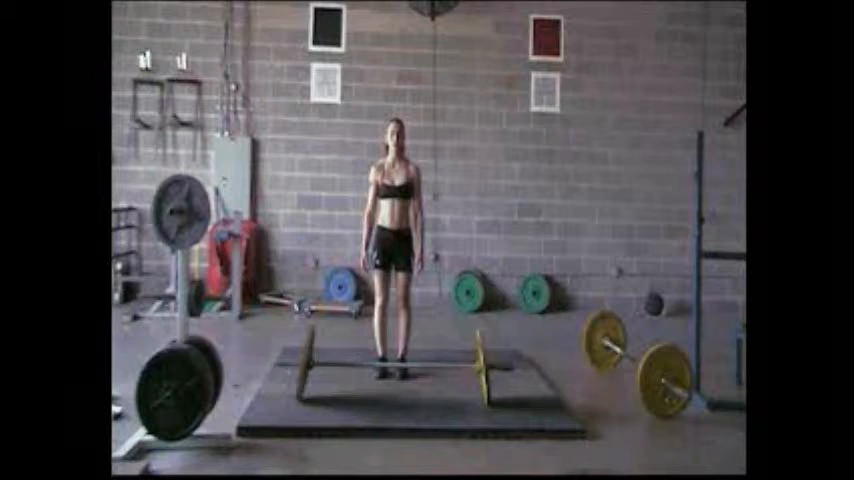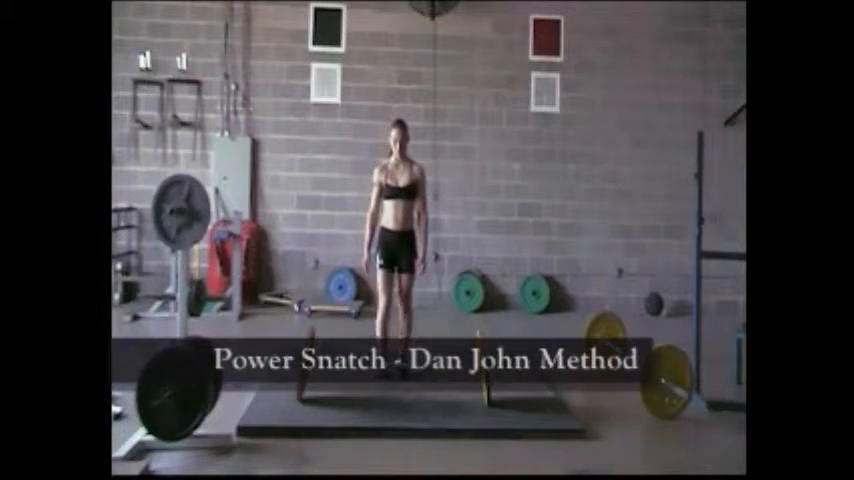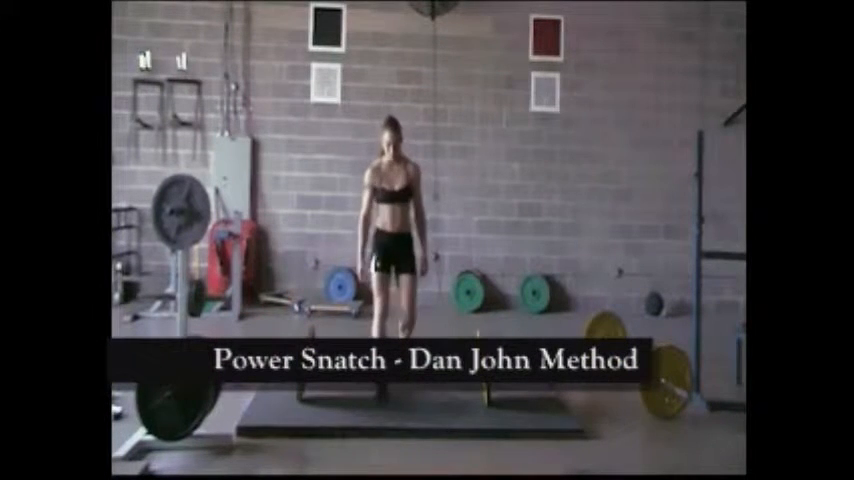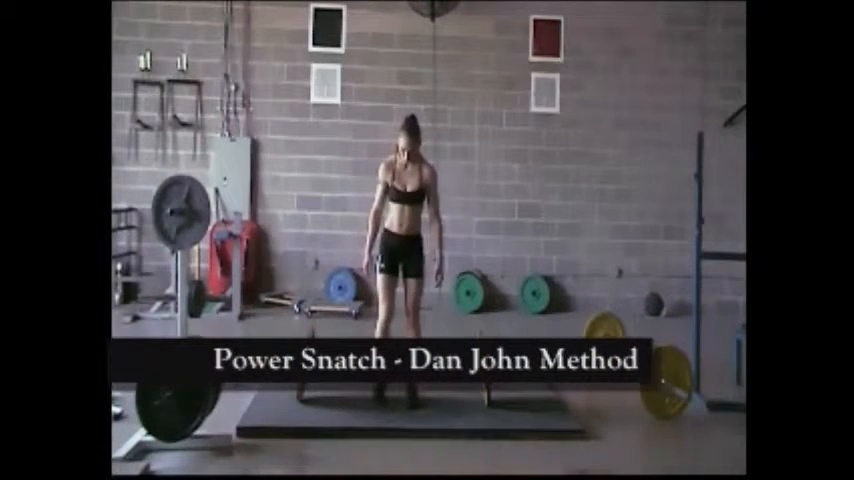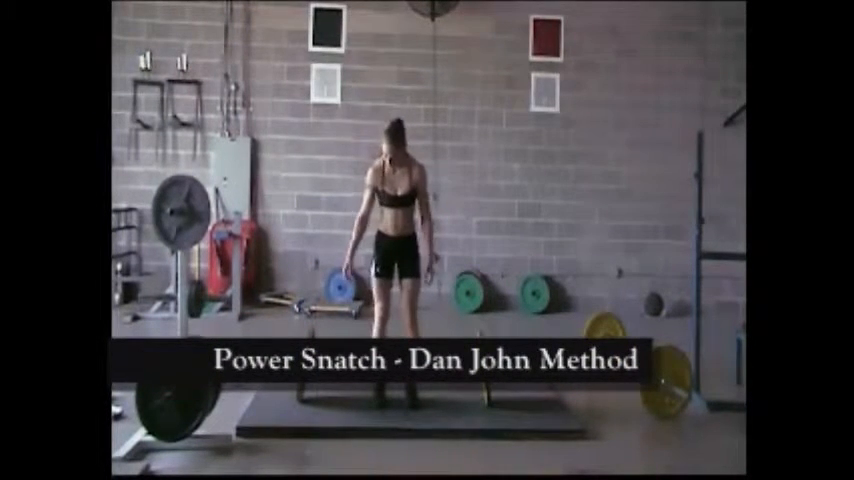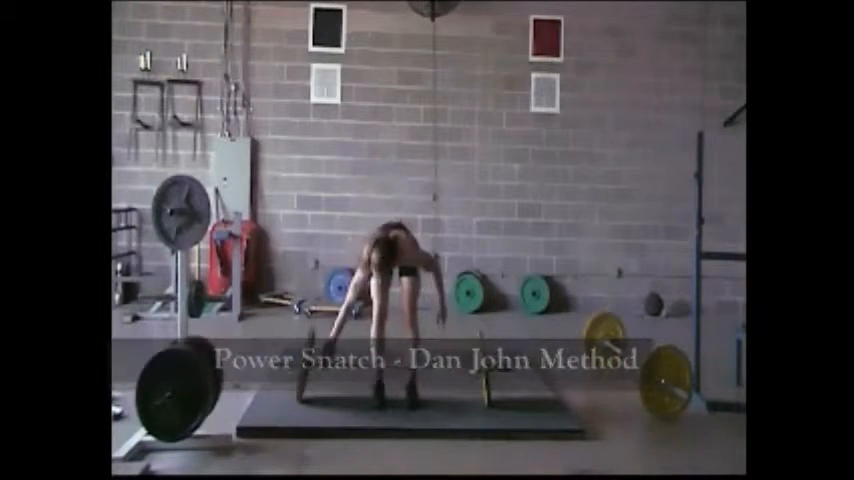
dt=0.7s
person 1, frame 1
left shoulder: (412, 170)
right shoulder: (377, 169)
left elbow: (417, 211)
right elbow: (370, 210)
left wrist: (420, 248)
right wrist: (364, 247)
left hip: (404, 238)
right hip: (381, 237)
left knee: (403, 301)
right knee: (381, 301)
left ankle: (402, 357)
right ankle: (381, 358)
person 1, frame 2
left shoulder: (417, 171)
right shoulder: (380, 171)
left elbow: (421, 213)
right elbow: (373, 211)
left wrist: (423, 251)
right wrist: (366, 249)
left hip: (408, 240)
right hip: (385, 239)
left knee: (405, 303)
right knee: (384, 303)
left ankle: (401, 358)
right ankle: (382, 357)
person 1, frame 3
left shoulder: (412, 170)
right shoulder: (373, 172)
left elbow: (419, 213)
right elbow: (365, 215)
left wrist: (424, 251)
right wrist: (360, 255)
left hip: (405, 242)
right hip: (381, 242)
left knee: (409, 313)
right knee: (380, 310)
person 1, frame 4
left shoulder: (428, 172)
right shoulder: (386, 167)
left elbow: (434, 216)
right elbow: (376, 210)
left wrist: (439, 256)
right wrist: (367, 249)
left hip: (413, 245)
right hip: (388, 243)
left knee: (412, 316)
right knee: (385, 313)
left ankle: (411, 381)
person 1, frame 5
left shoulder: (417, 171)
right shoulder: (375, 171)
left elbow: (425, 215)
right elbow: (363, 215)
left wrist: (430, 254)
right wrist: (350, 253)
left hip: (409, 245)
right hip: (383, 244)
left knee: (410, 316)
right knee: (381, 314)
left ankle: (411, 380)
right ankle: (378, 378)
person 1, frame 6
left shoulder: (409, 252)
right shoulder: (368, 261)
left elbow: (434, 265)
right elbow: (348, 303)
left wrist: (442, 302)
right wrist: (332, 340)
left hip: (406, 262)
right hip: (382, 254)
left knee: (410, 317)
right knee: (378, 314)
left ankle: (412, 383)
right ankle: (379, 381)
